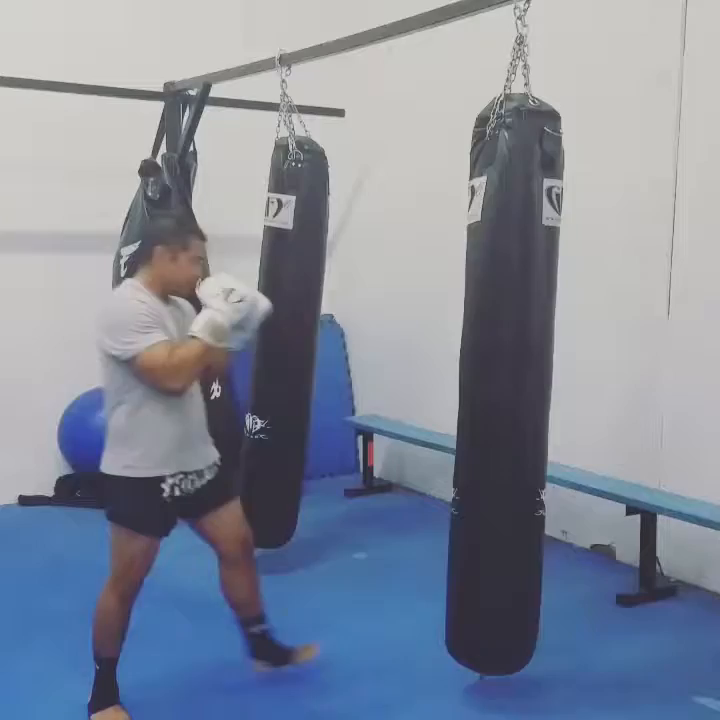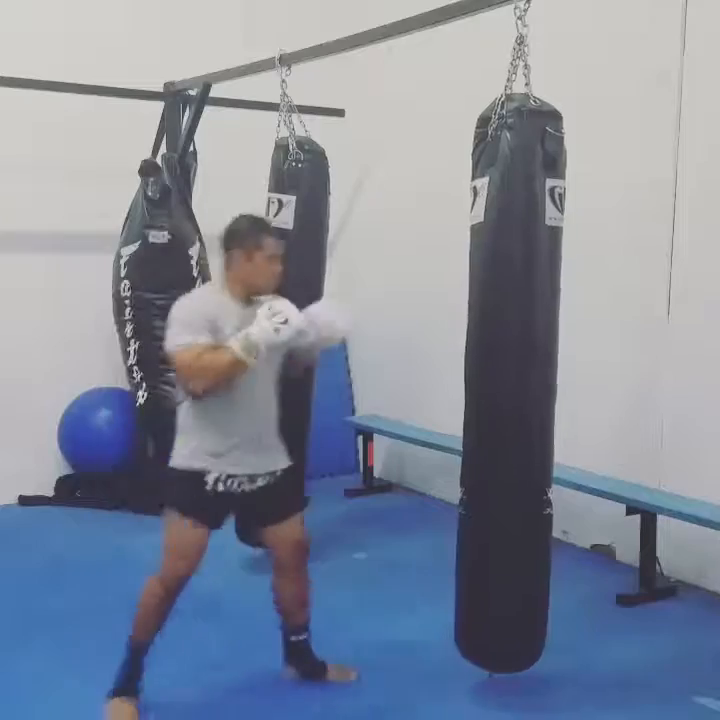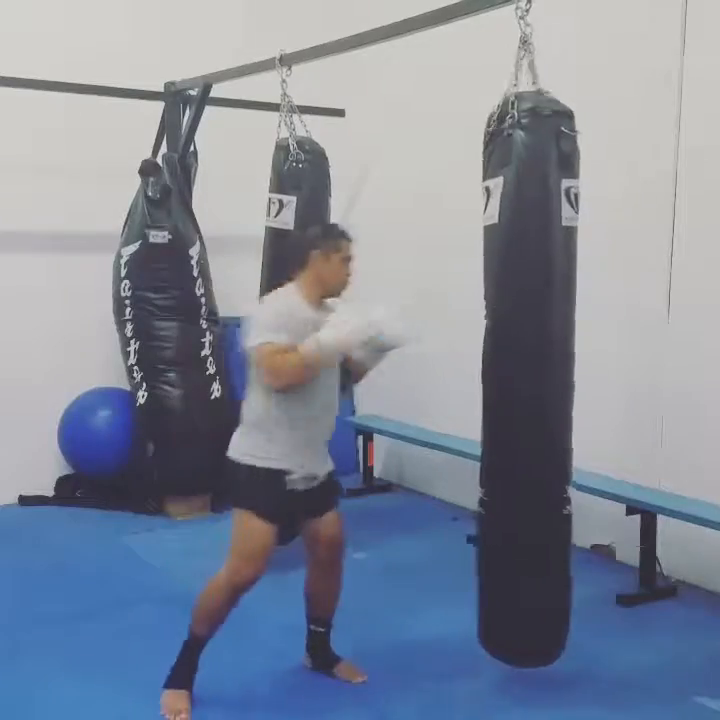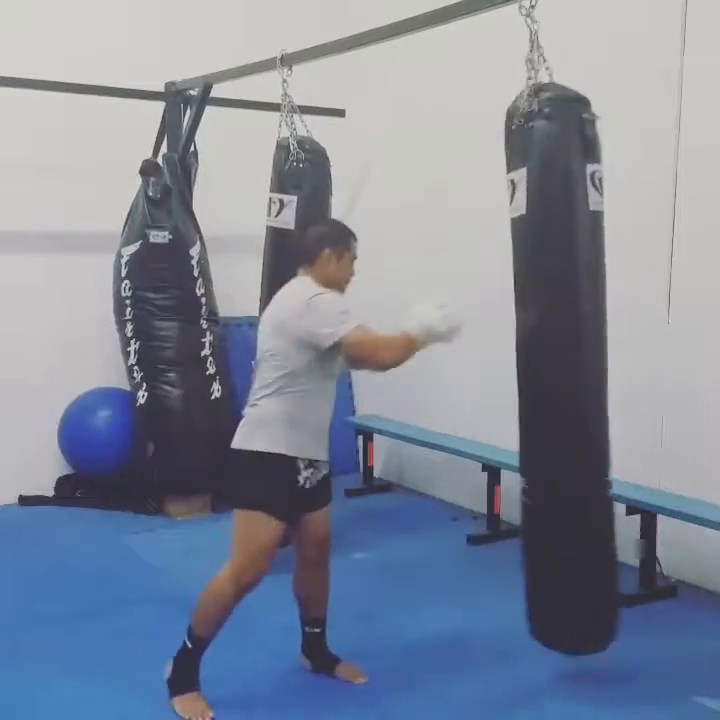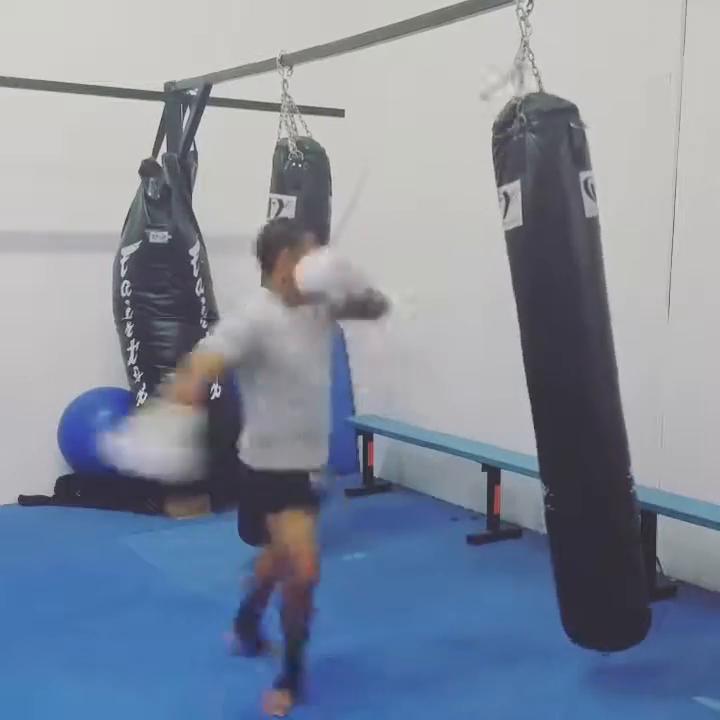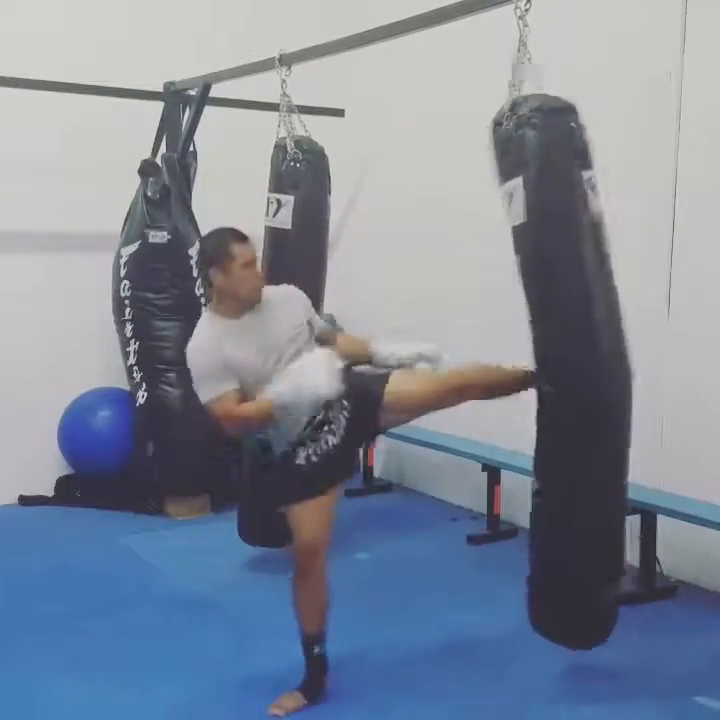
dt=0.3s
person 1, frame 1
left shoulder: (179, 306)
right shoulder: (124, 308)
left elbow: (206, 365)
right elbow: (174, 375)
left wrist: (238, 325)
right wrist: (214, 322)
left hip: (197, 461)
right hip: (141, 473)
left knee: (238, 546)
right knee: (126, 582)
left ankle: (265, 647)
person 1, frame 2
left shoulder: (267, 308)
right shoulder: (196, 308)
left elbow: (269, 368)
right elbow: (198, 378)
left wrist: (310, 335)
right wrist: (256, 340)
left hip: (266, 463)
right hip: (203, 468)
left knee: (293, 554)
right knee: (174, 575)
left ankle: (301, 657)
person 1, frame 3
left shoulder: (327, 312)
right shoulder: (279, 310)
left elbow: (350, 373)
right elbow: (280, 376)
left wrist: (372, 348)
right wrist: (337, 340)
left hip: (313, 465)
right hip: (267, 464)
left knee: (330, 550)
right knee: (243, 572)
left ankle: (320, 651)
right ankle: (181, 673)
person 1, frame 4
left shoulder: (299, 302)
right shoulder: (315, 303)
right elbow: (379, 355)
left wrist: (354, 352)
right wrist: (427, 329)
left hip: (301, 454)
right hip: (268, 454)
left knee: (317, 548)
right knee: (247, 570)
left ankle: (317, 651)
right ankle: (182, 676)
person 1, frame 5
left shoulder: (316, 299)
right shoulder: (252, 319)
left elbow: (374, 310)
right elbow: (195, 373)
left wrist: (349, 283)
left hip: (311, 458)
right hip: (275, 466)
left knee: (289, 555)
right knee: (303, 571)
left ankle: (247, 622)
right ankle: (290, 675)
person 1, frame 6
left shoulder: (288, 298)
right shoulder: (206, 347)
left elbow: (333, 343)
right elbow: (232, 421)
left wrist: (392, 352)
right wrist: (286, 395)
left hip: (350, 404)
right hip: (301, 448)
left knee: (457, 382)
right knee: (308, 556)
left ankle: (536, 378)
right ankle: (315, 677)
